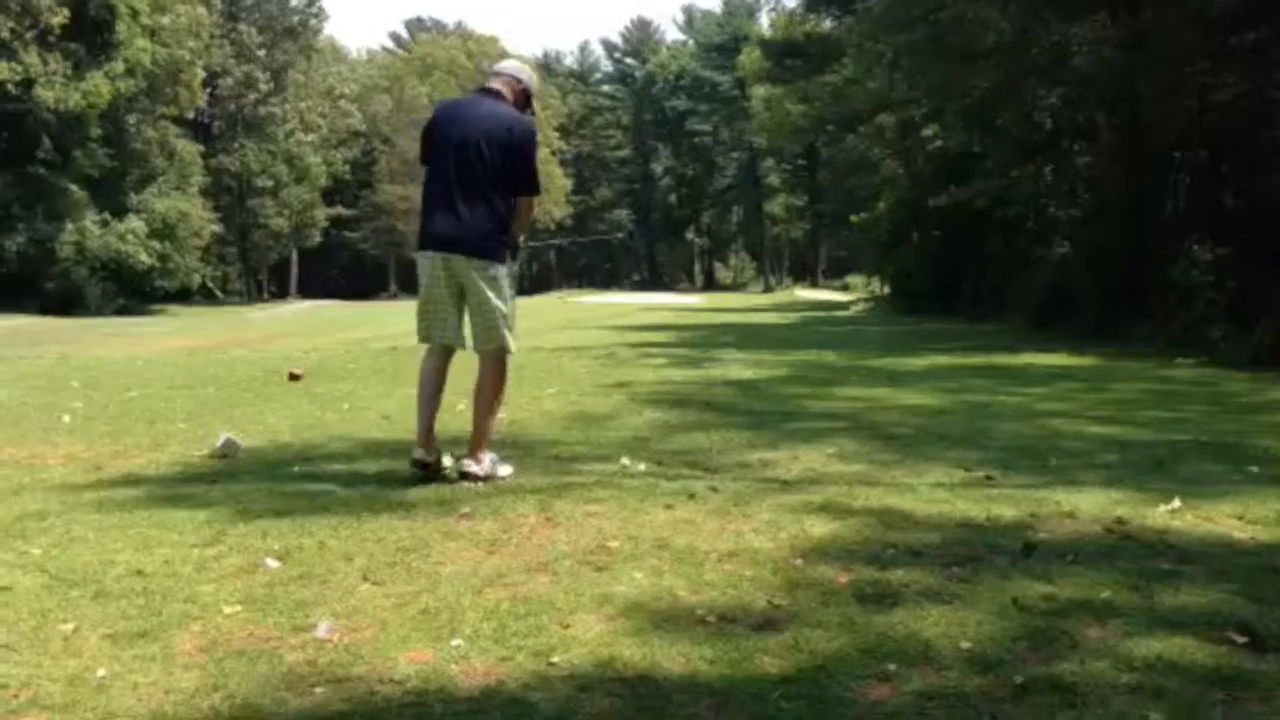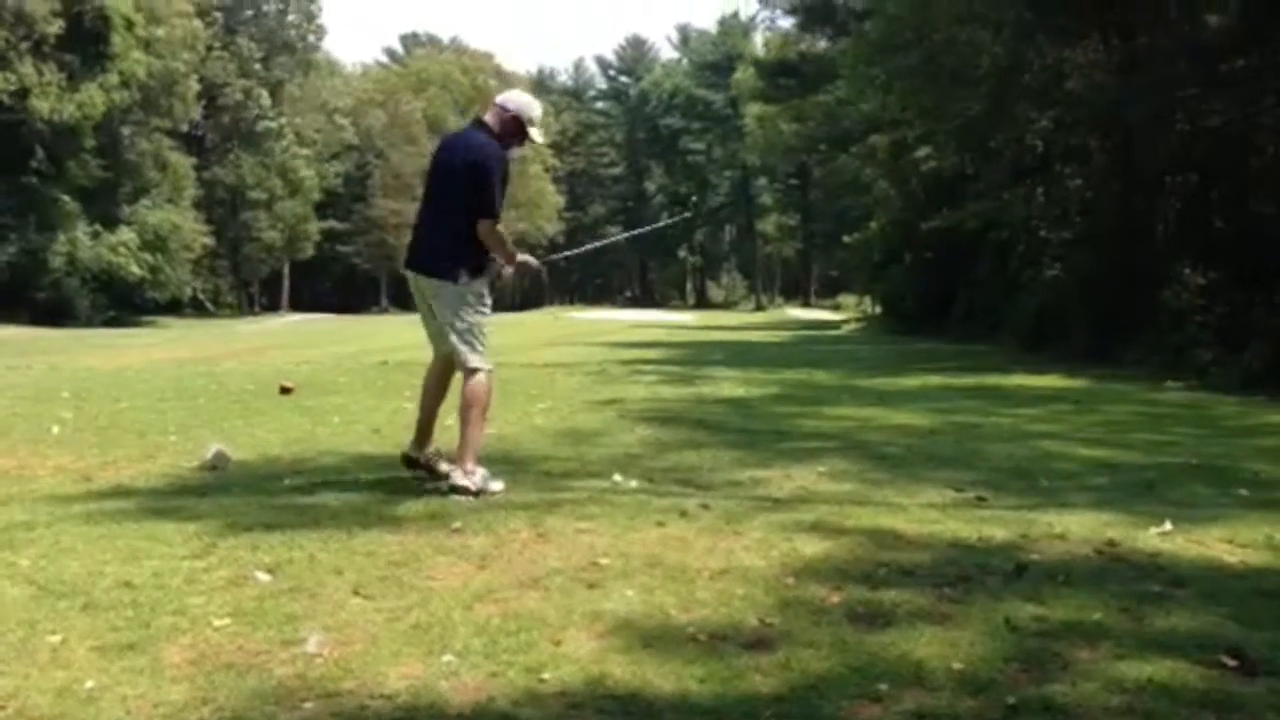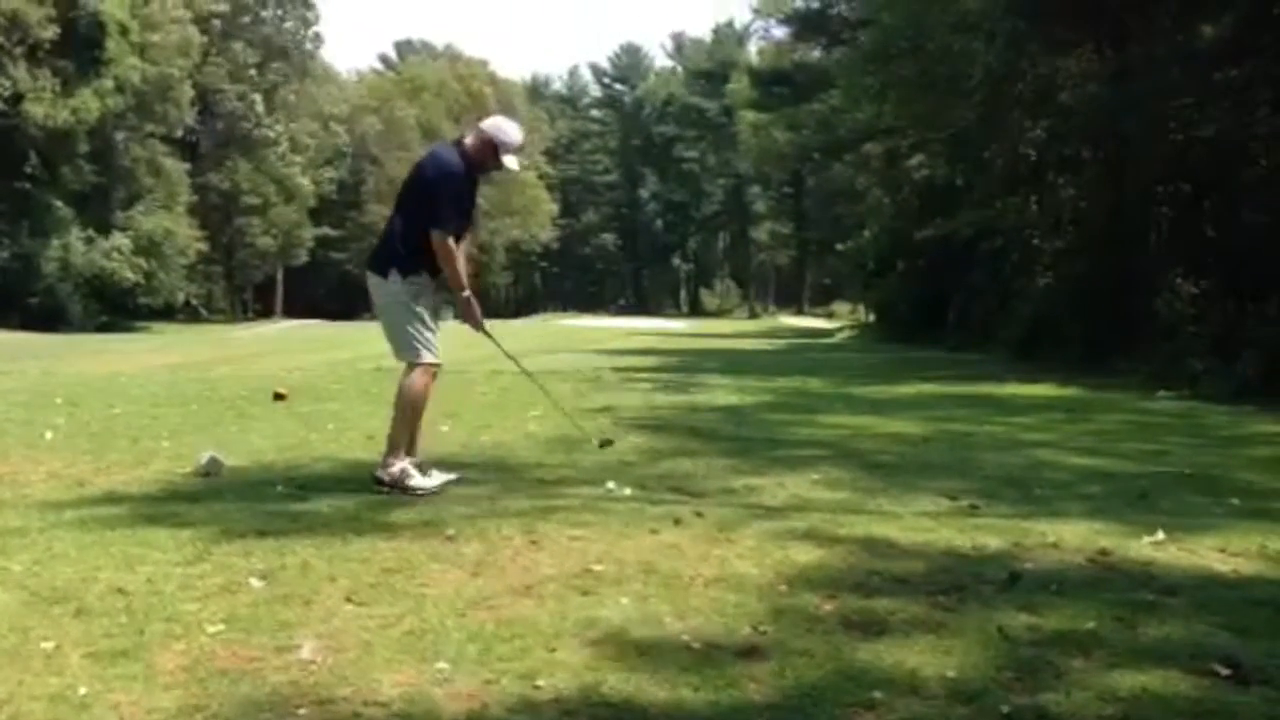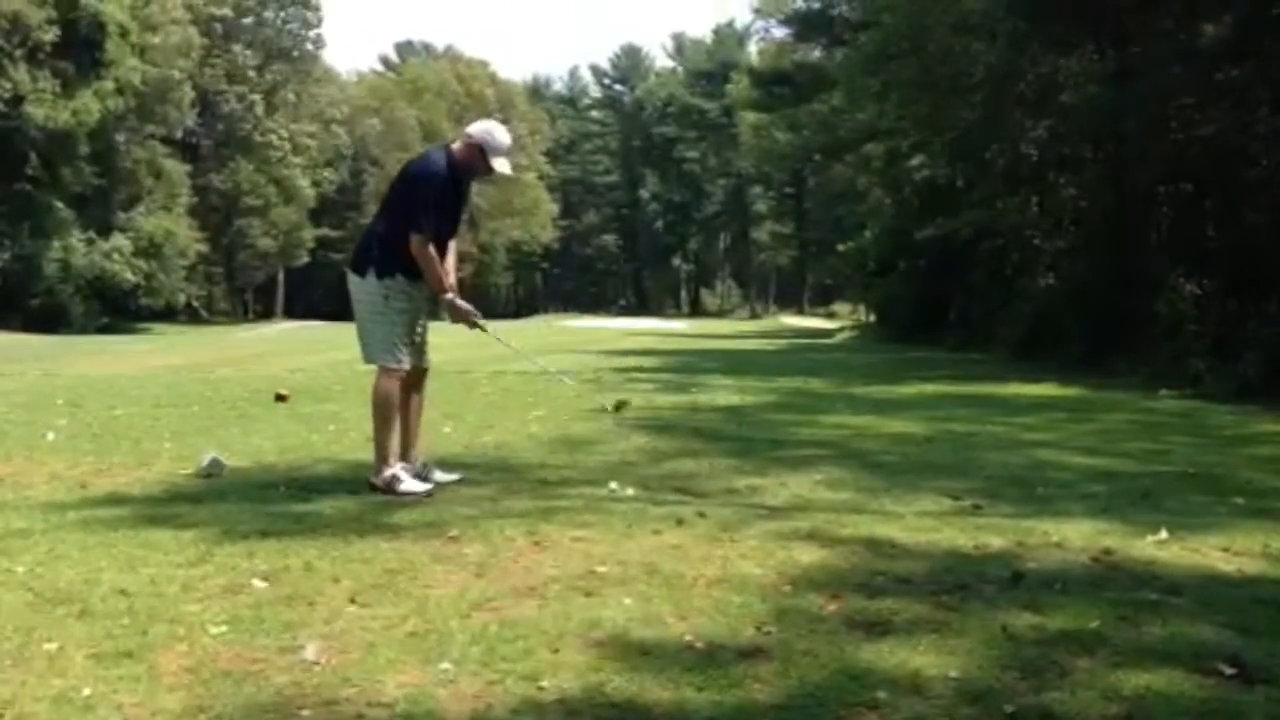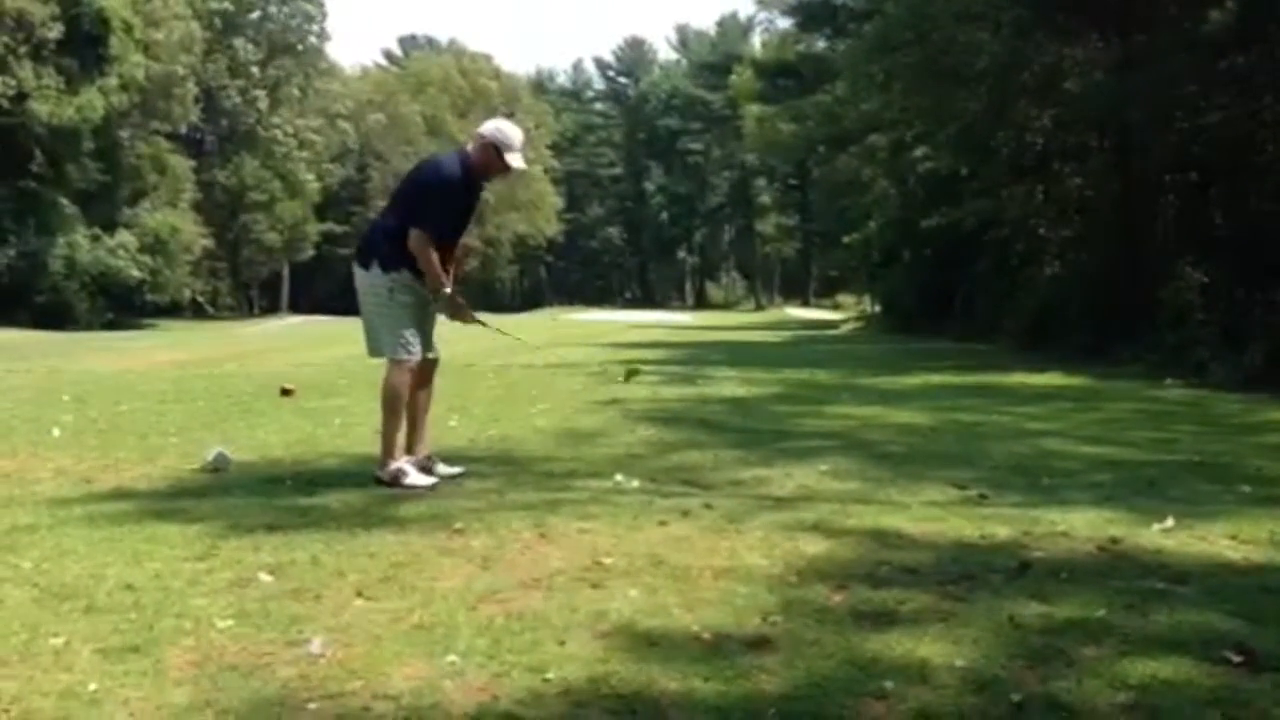
dt=0.5s
person 1, frame 1
left shoulder: (443, 115)
right shoulder: (518, 127)
left elbow: (432, 174)
right elbow: (524, 202)
right wrist: (513, 238)
left hip: (434, 245)
right hip: (486, 250)
left knee: (439, 346)
right knee: (493, 352)
left ankle: (426, 446)
right ankle: (478, 456)
person 1, frame 2
left shoulder: (453, 143)
right shoulder: (491, 155)
right elbow: (485, 227)
left wrist: (494, 259)
right wrist: (514, 259)
left hip: (422, 265)
right hip: (455, 272)
left knee: (446, 355)
right knee: (476, 366)
left ankle: (420, 448)
right ankle: (467, 469)
person 1, frame 3
left shoulder: (463, 169)
right shoulder: (447, 168)
left elbow: (455, 237)
right elbow: (439, 240)
left wrist: (457, 288)
right wrist: (464, 295)
left hip: (417, 275)
right hip: (400, 275)
left knee: (424, 364)
right knee: (423, 363)
left ankle: (409, 459)
right ankle: (392, 464)
person 1, frame 4
left shoulder: (458, 178)
right shoulder: (430, 172)
left elbow: (446, 238)
right elbow: (419, 244)
left wrist: (451, 291)
right wrist: (447, 297)
left hip: (409, 280)
right hip: (380, 277)
left knee: (416, 368)
right knee: (394, 368)
left ankle: (410, 461)
right ankle: (384, 470)
person 1, frame 5
left shoulder: (470, 181)
right shoulder: (443, 175)
left elbow: (448, 241)
right elbow: (418, 241)
left wrist: (446, 290)
right wrist: (446, 293)
left hip: (414, 274)
right hip: (384, 269)
left knee: (425, 361)
right knee: (405, 360)
left ankle: (417, 455)
right ankle: (390, 462)
